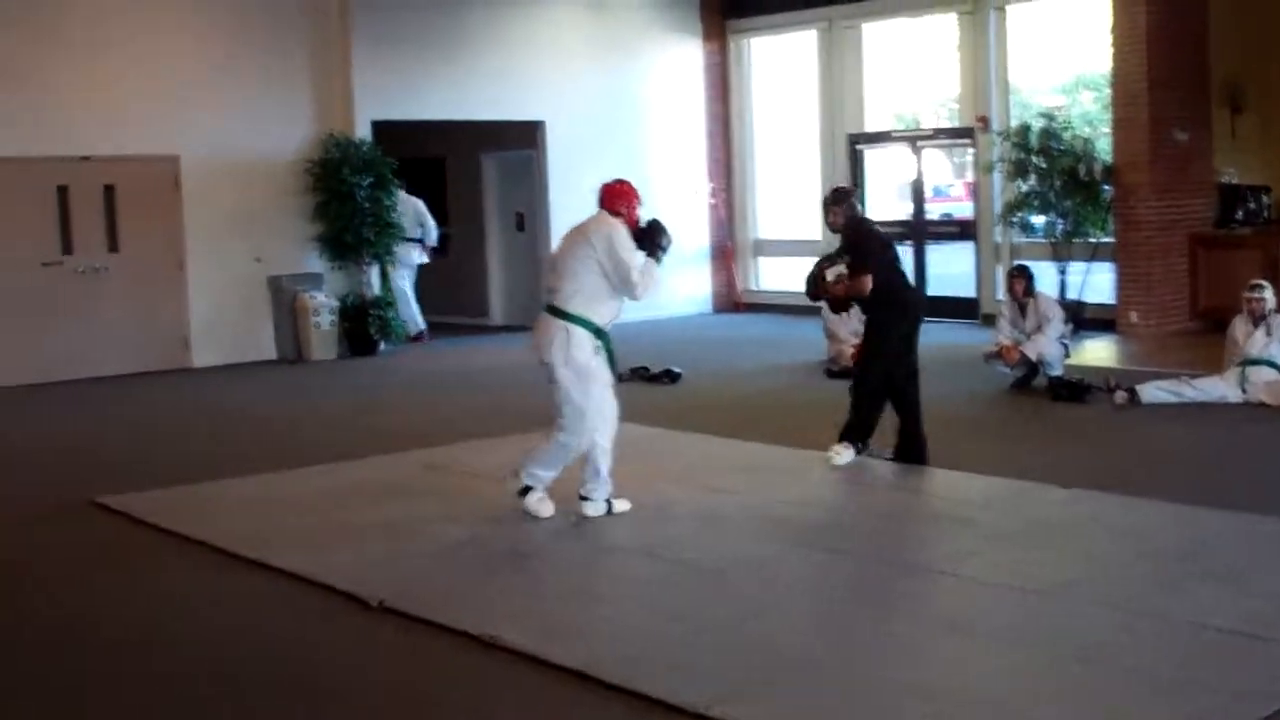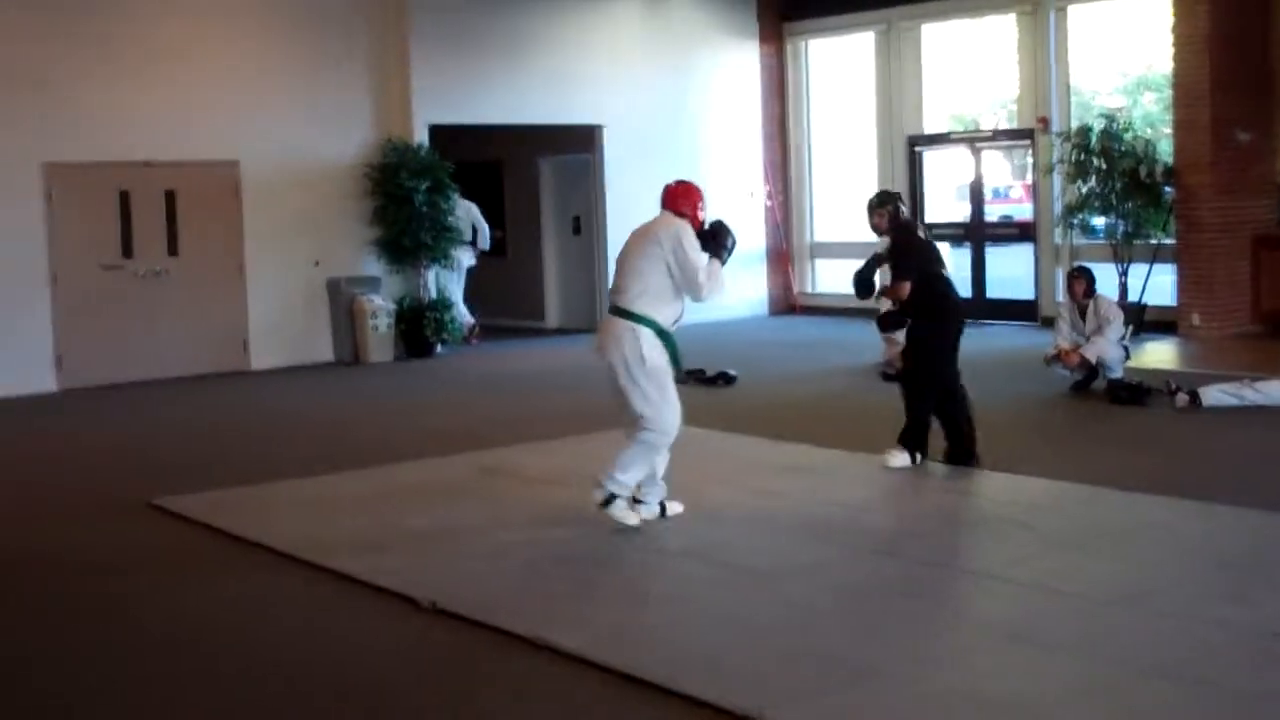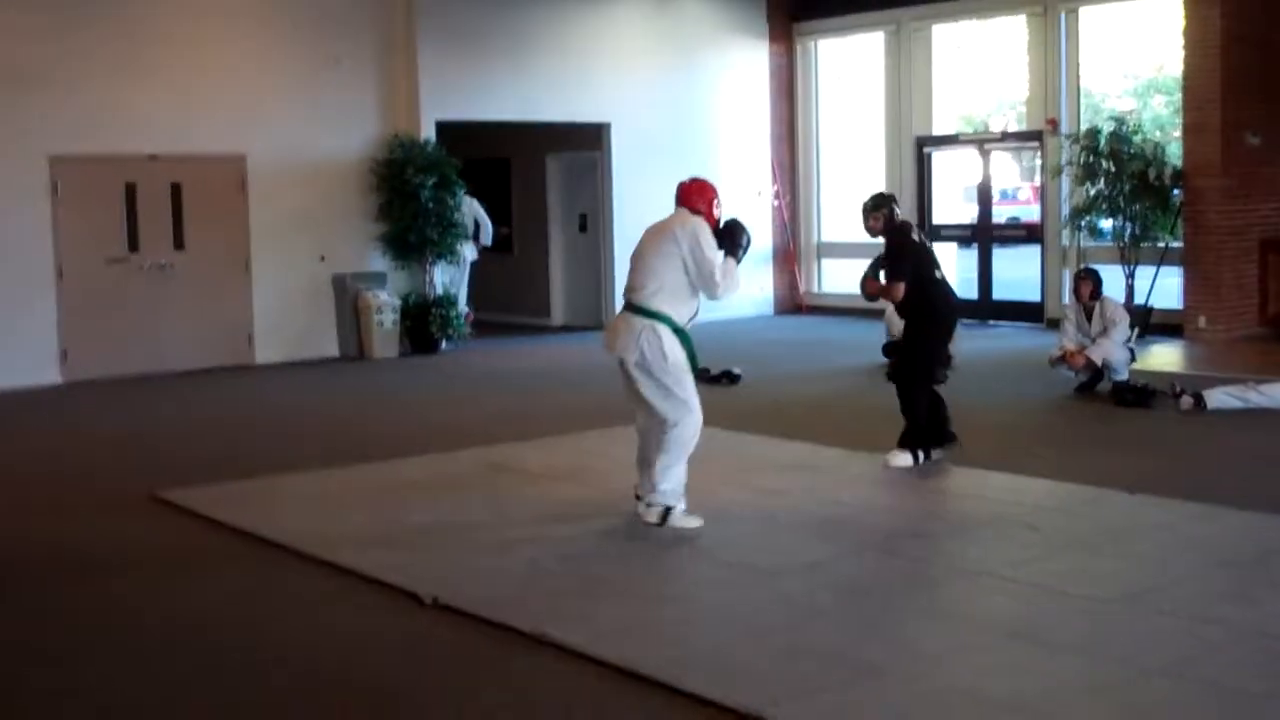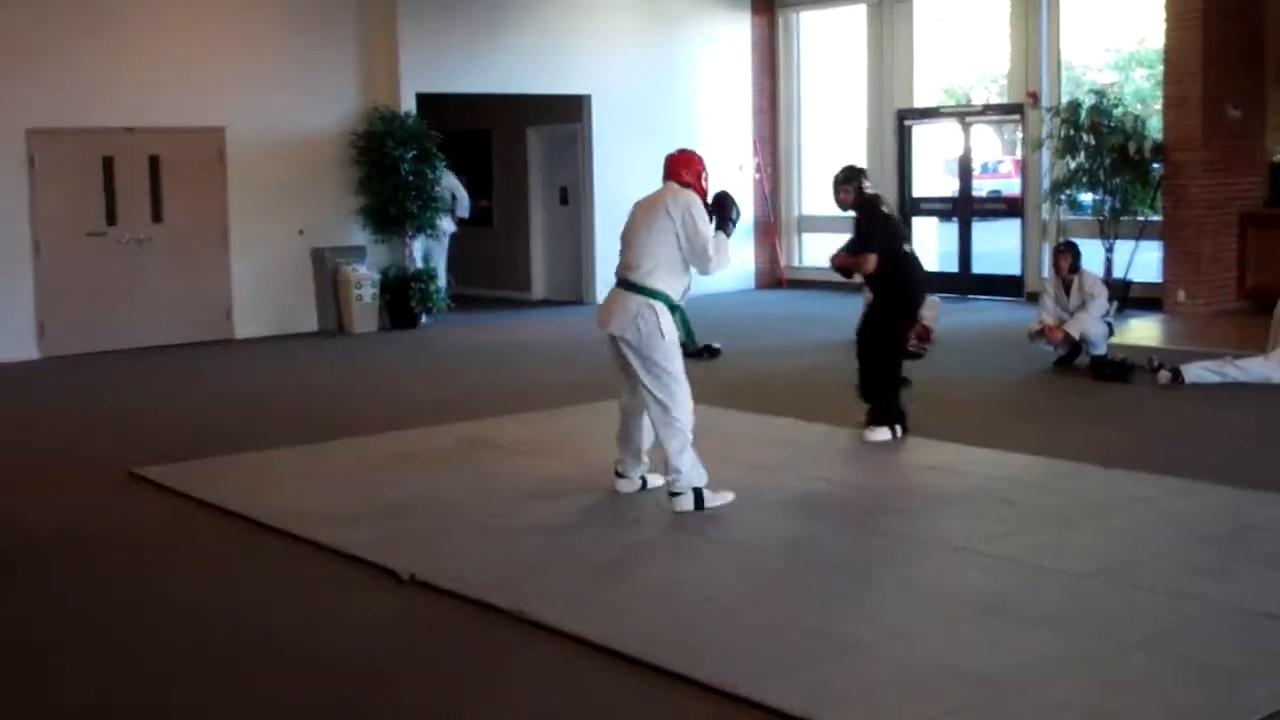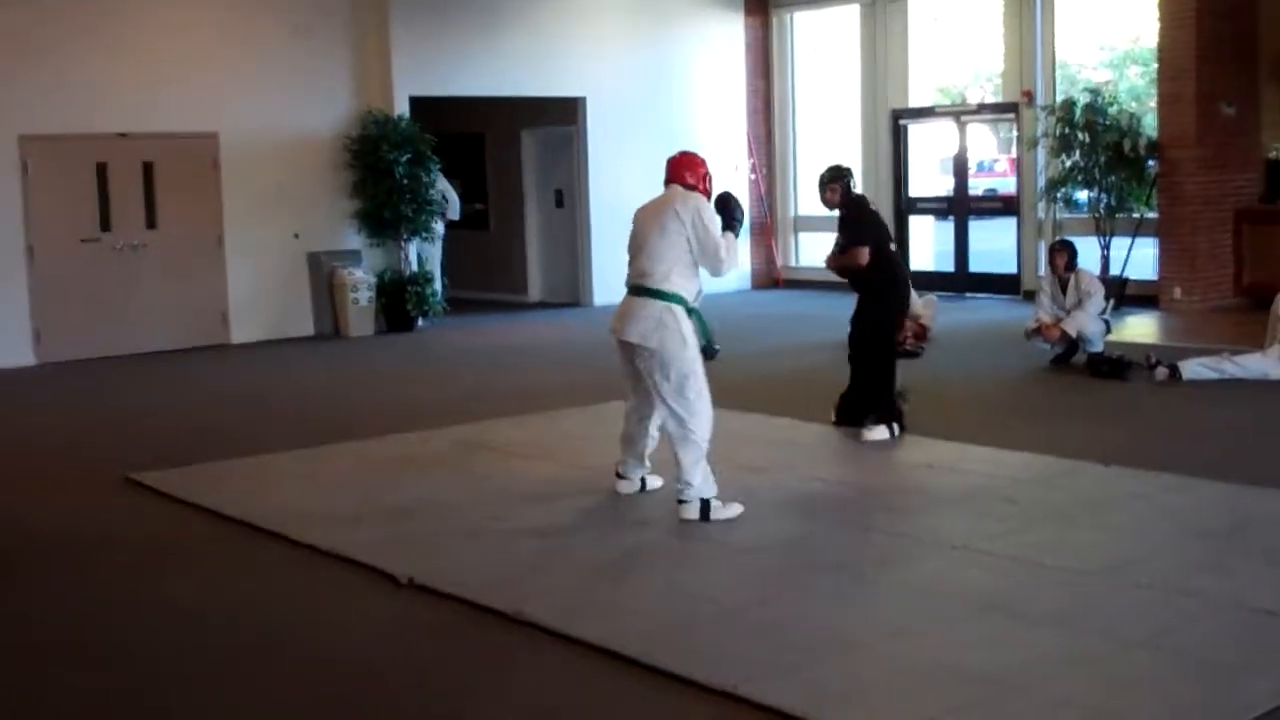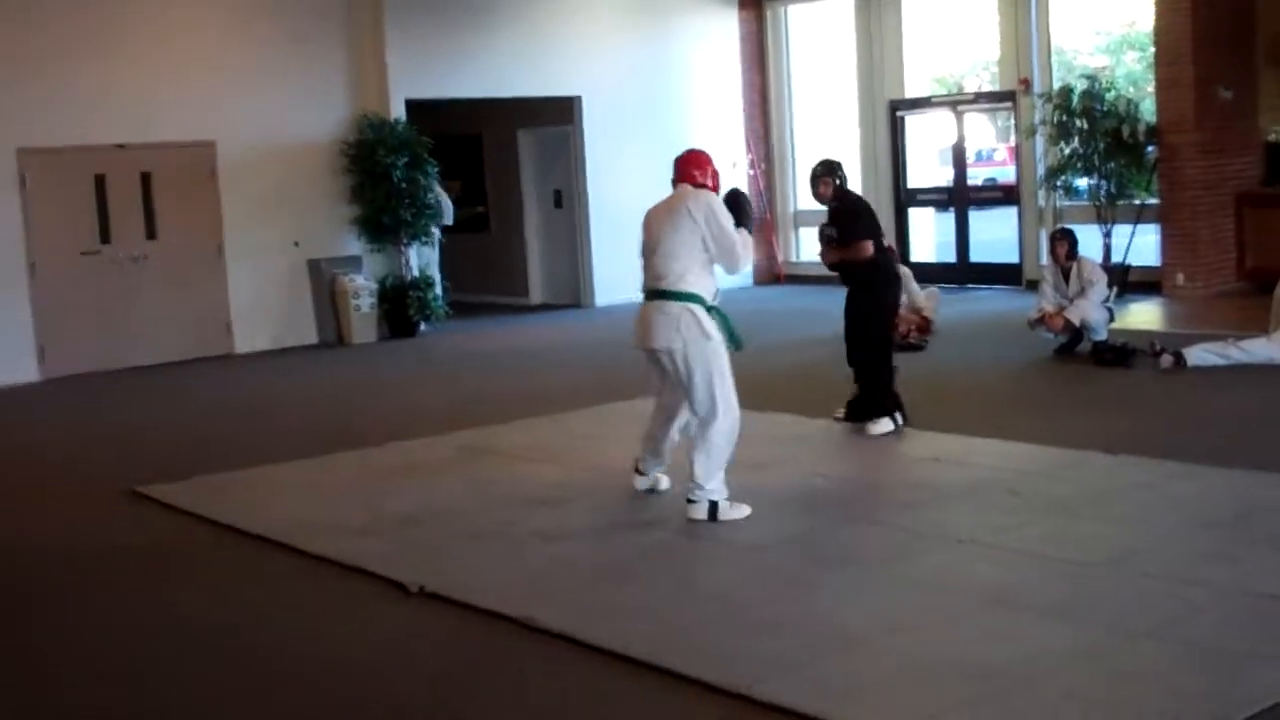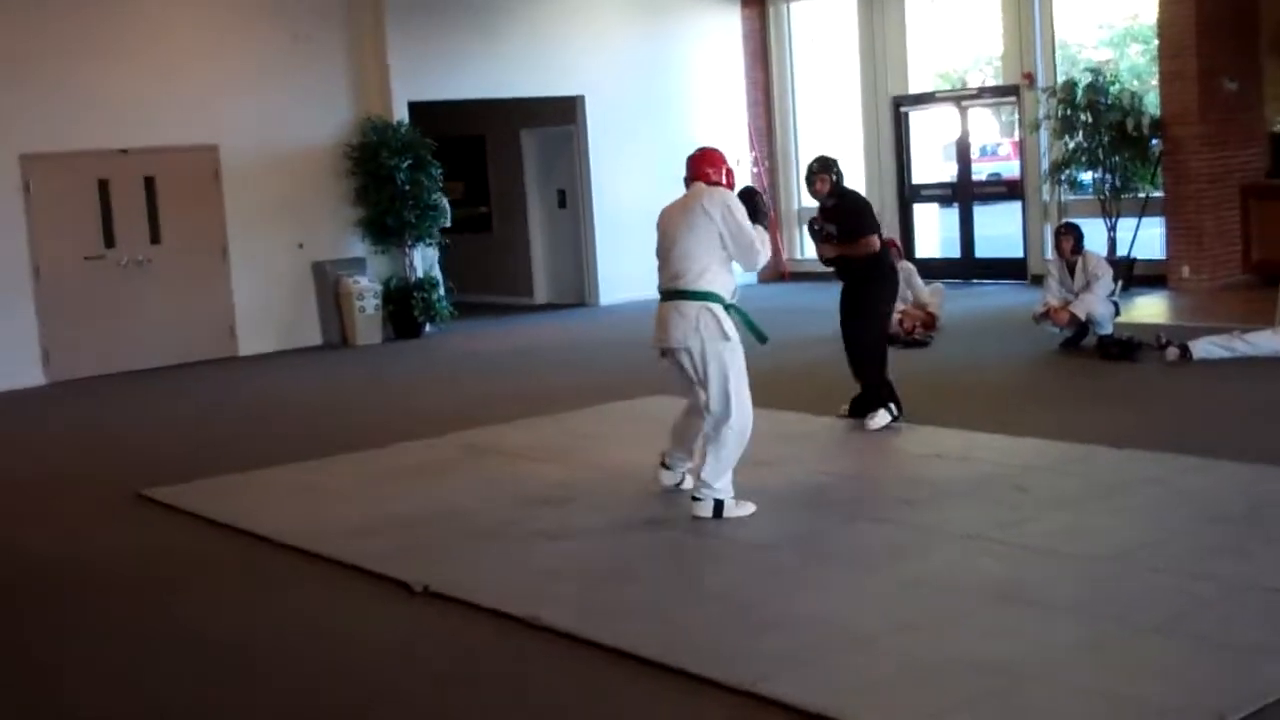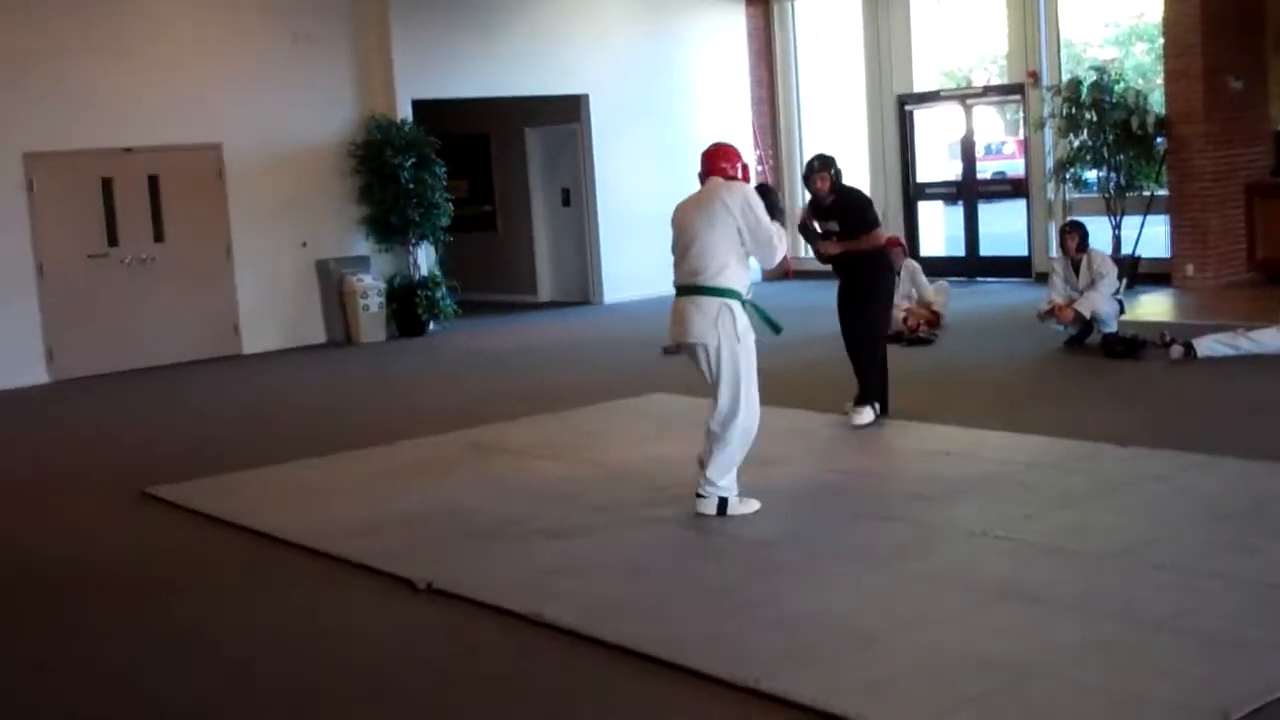
dt=0.1s
person 1, frame 1
left shoulder: (587, 231)
right shoulder: (611, 230)
right elbow: (635, 287)
left wrist: (637, 249)
right wrist: (653, 254)
left hip: (575, 334)
right hip: (571, 337)
left knee: (602, 417)
right knee: (583, 423)
left ankle: (596, 497)
right ankle: (531, 481)
person 1, frame 2
left shoulder: (648, 232)
right shoulder: (677, 230)
right elbow: (700, 288)
left wrist: (702, 251)
right wrist: (718, 255)
left hip: (633, 333)
right hip: (636, 337)
left knee: (660, 417)
right knee: (662, 420)
left ankle: (647, 498)
right ankle: (613, 489)
person 1, frame 3
left shoulder: (658, 230)
right shoulder: (694, 228)
right elbow: (716, 287)
left wrist: (715, 247)
right wrist: (734, 254)
left hip: (635, 330)
right hip: (651, 335)
left knee: (655, 418)
right knee: (684, 418)
left ankle: (651, 496)
right ankle: (664, 504)
person 1, frame 4
left shoulder: (646, 204)
right shoulder: (685, 201)
right elbow: (707, 262)
left wrist: (705, 221)
right wrist: (724, 227)
left hip: (626, 307)
right hip: (646, 312)
left knee: (638, 395)
right knee: (673, 400)
left ankle: (629, 470)
right ankle: (687, 488)
person 1, frame 5
left shoulder: (647, 211)
right shoulder: (693, 203)
right elbow: (719, 264)
right wrist: (731, 227)
left hip: (635, 313)
right hip: (664, 317)
left knee: (646, 399)
right knee: (692, 409)
left ankle: (630, 473)
right ankle: (695, 498)
person 1, frame 6
left shoulder: (657, 212)
right shoulder: (704, 202)
right elbow: (735, 261)
right wrist: (743, 225)
left hip: (655, 316)
right hip: (686, 318)
left knee: (674, 399)
right knee: (718, 410)
left ankle: (647, 469)
right ankle: (705, 498)
person 1, frame 7
left shoulder: (670, 212)
right shoulder: (720, 199)
right elbow: (752, 258)
right wrist: (760, 221)
left hip: (673, 315)
right hip: (703, 317)
left knee: (706, 399)
right knee: (731, 410)
left ankle: (673, 464)
right ankle: (709, 495)
person 1, frame 8
left shoulder: (685, 207)
right shoulder: (738, 194)
right elbow: (769, 254)
right wrist: (776, 218)
left hip: (688, 309)
right hip: (719, 312)
left knee: (730, 398)
right knee: (739, 407)
left ankle: (711, 463)
right ankle: (714, 493)
person 2, frame 1
left shoulder: (863, 237)
right shoulder: (856, 233)
left elbow: (863, 286)
right elbow: (841, 256)
left wrist: (838, 289)
right wrist: (824, 269)
left hip: (895, 313)
right hip: (893, 311)
left knee: (869, 376)
right knee: (900, 381)
left ankle: (854, 439)
right ankle: (912, 449)
person 2, frame 2
left shoulder: (907, 243)
right shoulder: (903, 236)
left elbow: (902, 291)
right elbow: (890, 256)
left wrist: (887, 291)
left hip: (938, 317)
right hip: (939, 314)
left knee: (916, 379)
right knee: (943, 382)
left ankle: (912, 447)
right ankle: (962, 450)
person 2, frame 3
left shoulder: (900, 244)
right shoulder: (901, 236)
left elbow: (896, 292)
right elbow: (887, 259)
left wrist: (874, 288)
right wrist: (873, 274)
left hip: (932, 318)
right hip: (931, 314)
left knee: (913, 379)
right knee: (905, 373)
left ankle: (915, 446)
right ankle: (938, 434)
person 2, frame 4
left shoulder: (871, 218)
right shoulder: (872, 209)
left elbow: (866, 265)
left wrist: (843, 262)
right wrist: (847, 254)
left hip: (901, 291)
right hip: (897, 288)
left knee: (884, 352)
right knee: (870, 344)
left ankle: (890, 420)
right ankle: (880, 407)
person 2, frame 5
left shoulder: (858, 214)
right shoulder: (850, 211)
left elbow: (860, 258)
left wrist: (836, 262)
right wrist: (839, 259)
left hip: (889, 291)
right hip: (873, 290)
left knee: (877, 353)
right knee: (860, 348)
left ankle: (888, 419)
right ankle: (852, 409)
person 2, frame 6
left shoulder: (853, 208)
right shoulder: (837, 208)
left elbow: (865, 250)
left wrist: (833, 256)
right wrist: (827, 236)
left hip: (879, 285)
right hip: (862, 285)
left knee: (874, 347)
right knee: (857, 344)
left ankle: (889, 411)
right ankle: (864, 405)
person 2, frame 7
left shoulder: (853, 204)
right shoulder: (826, 205)
left elbow: (872, 244)
right elbow: (819, 226)
left wrist: (835, 250)
right wrist: (818, 232)
left hip: (878, 280)
right hip: (853, 281)
left knee: (868, 340)
right knee: (853, 341)
left ankle: (886, 403)
right ankle: (869, 399)
person 2, frame 8
left shoulder: (854, 200)
right shoulder: (819, 202)
left elbow: (878, 238)
right elbow: (808, 218)
left wrist: (838, 246)
right wrist: (816, 241)
left hip: (875, 276)
right hip: (850, 278)
left knee: (867, 336)
right knee: (853, 337)
left ankle: (871, 399)
right ankle: (870, 395)
